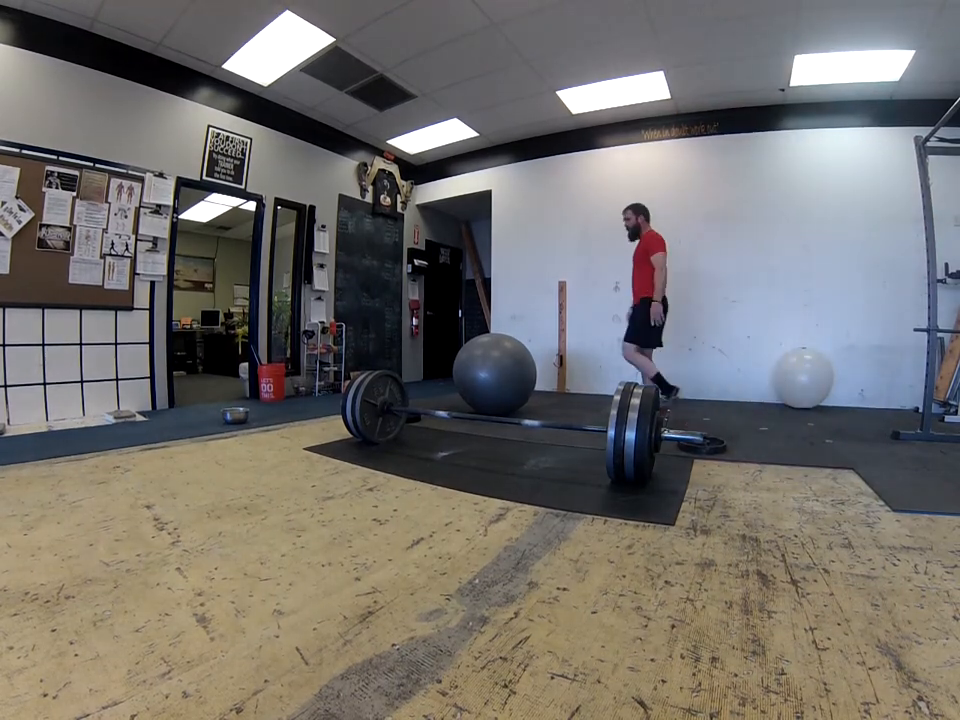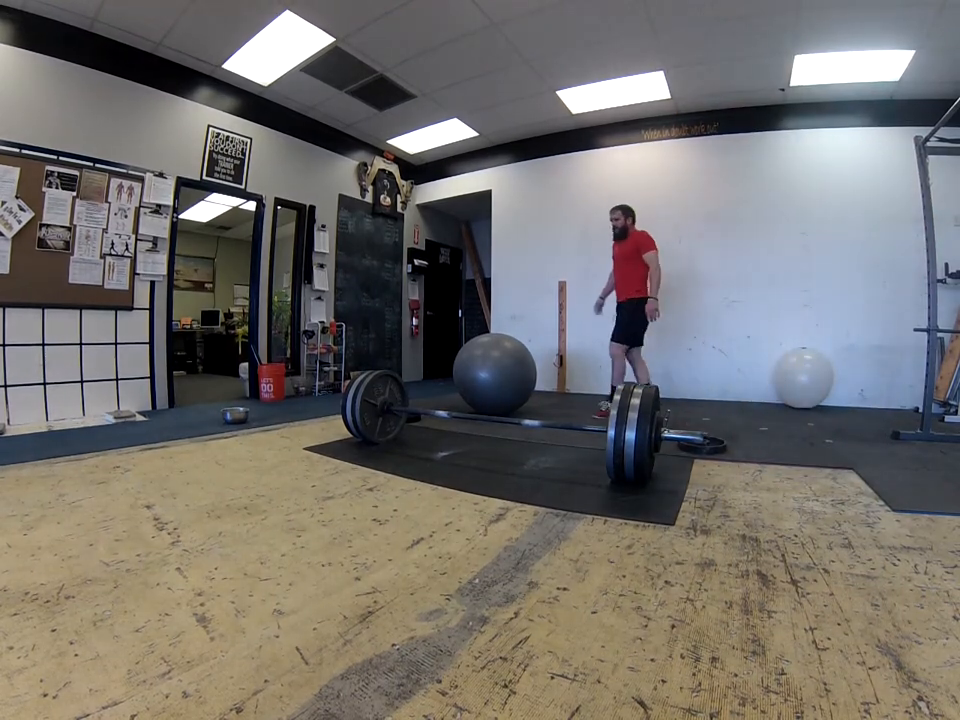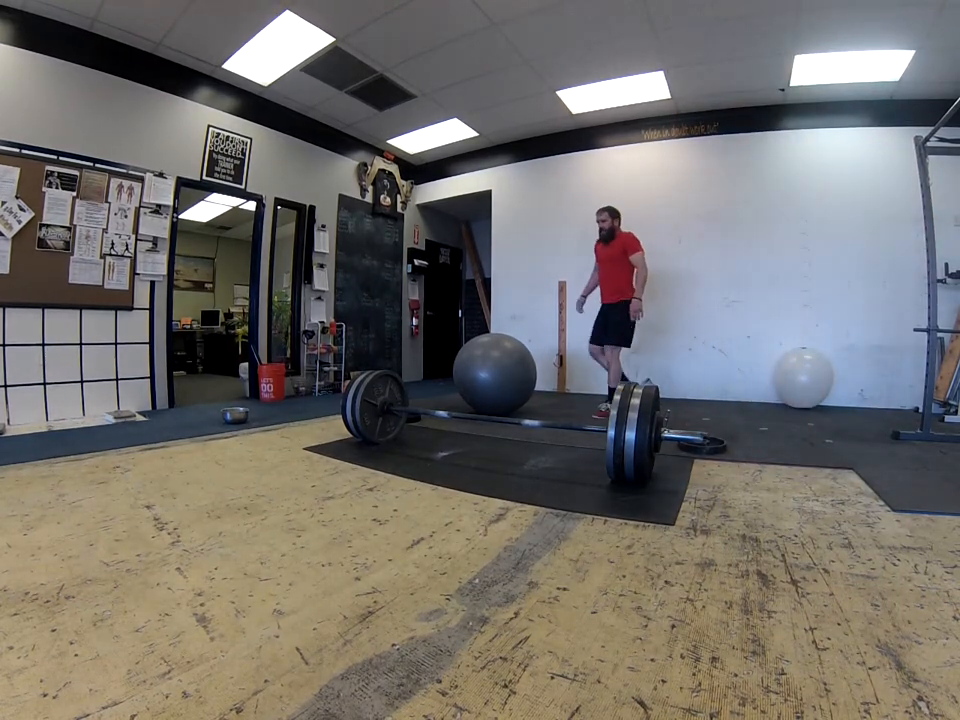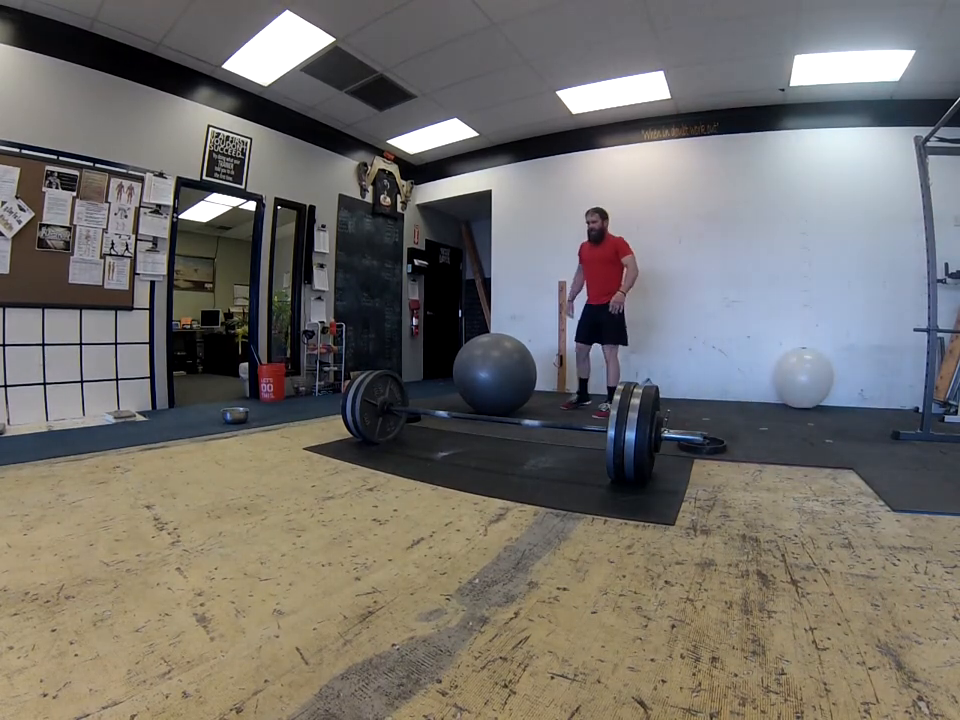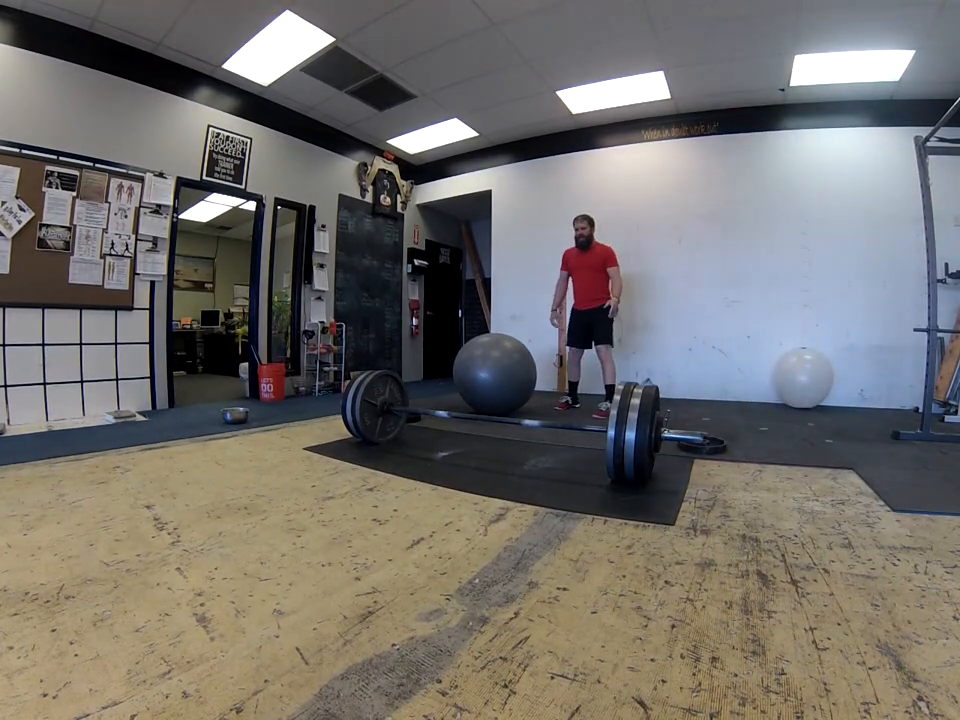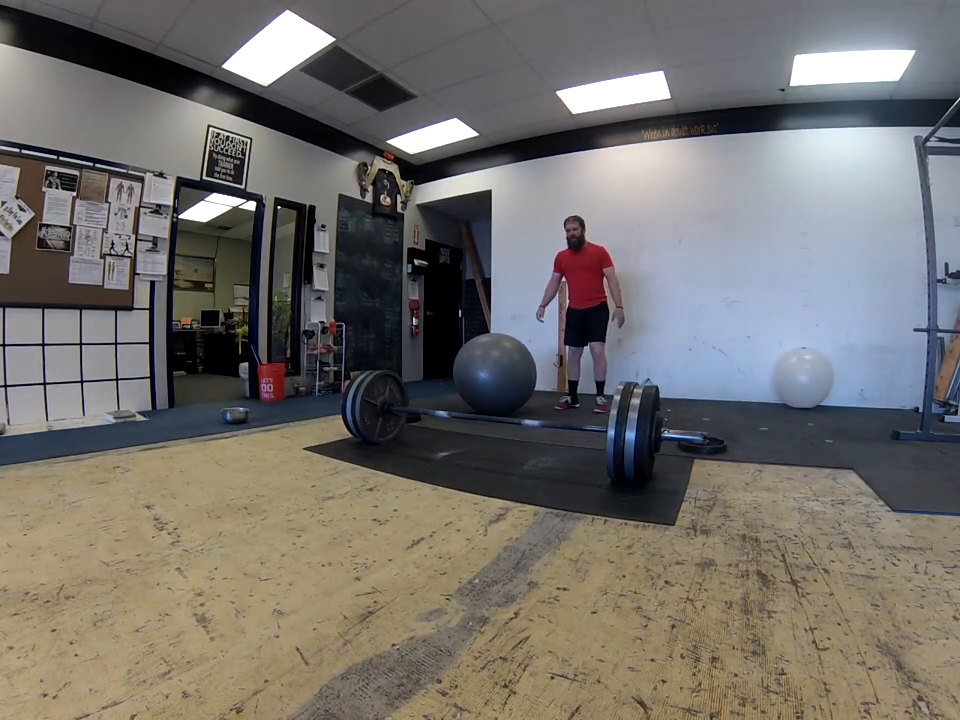
dt=0.2s
person 1, frame 1
left shoulder: (653, 239)
right shoulder: (641, 243)
left elbow: (660, 270)
left wrist: (656, 302)
right wrist: (634, 305)
left hip: (650, 304)
right hip: (644, 304)
left knee: (629, 351)
right knee: (643, 354)
left ankle: (668, 389)
person 1, frame 2
left shoulder: (642, 238)
right shoulder: (618, 243)
left elbow: (655, 268)
left wrist: (652, 298)
right wrist: (602, 297)
left hip: (636, 304)
right hip: (624, 304)
left knee: (615, 351)
right knee: (633, 354)
left ankle: (612, 401)
person 1, frame 3
left shoulder: (628, 240)
right shoulder: (599, 245)
left elbow: (642, 268)
left wrist: (637, 298)
right wrist: (584, 295)
left hip: (622, 307)
right hip: (606, 306)
left knee: (611, 353)
right knee: (594, 349)
left ankle: (610, 401)
person 1, frame 4
left shoulder: (618, 243)
right shoulder: (584, 247)
left elbow: (632, 268)
left wrist: (622, 292)
right wrist: (570, 299)
left hip: (611, 307)
right hip: (591, 306)
left knee: (609, 353)
right knee: (580, 350)
left ankle: (609, 402)
right ankle: (582, 395)
person 1, frame 5
left shoulder: (605, 252)
right shoulder: (568, 254)
left elbow: (616, 278)
right elbow: (563, 282)
left wrist: (615, 299)
right wrist: (555, 308)
left hip: (600, 310)
right hip: (578, 311)
left knee: (604, 353)
right knee: (573, 355)
left ankle: (607, 402)
right ankle: (572, 396)
person 1, frame 6
left shoulder: (599, 252)
right shoulder: (561, 257)
left elbow: (612, 279)
right elbow: (553, 282)
left wrist: (619, 306)
right wrist: (542, 305)
left hip: (597, 309)
right hip: (574, 311)
left knee: (597, 350)
right knee: (573, 354)
left ankle: (600, 395)
right ankle: (572, 396)
